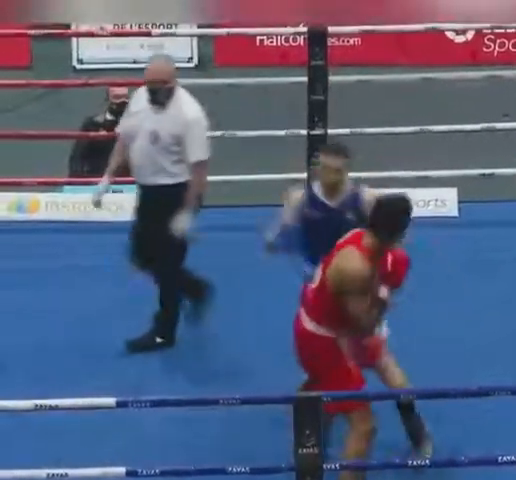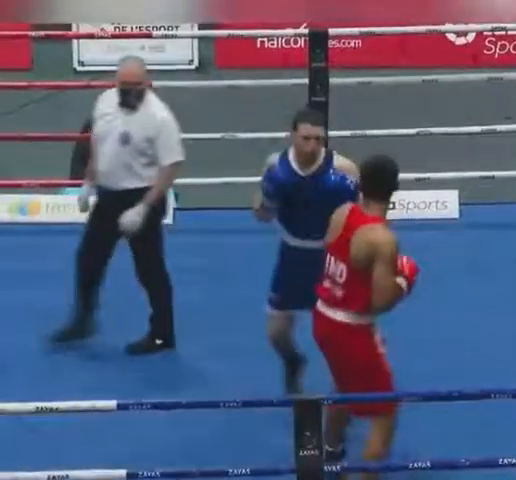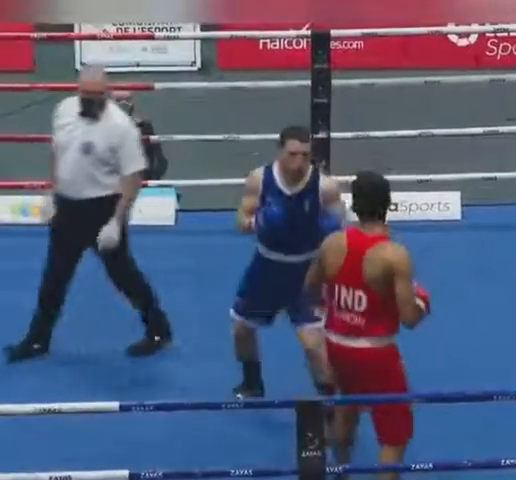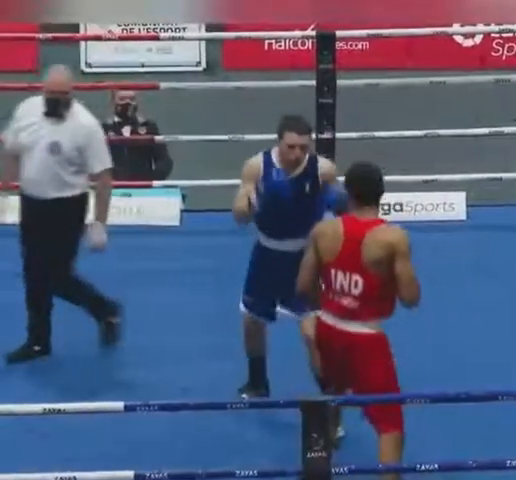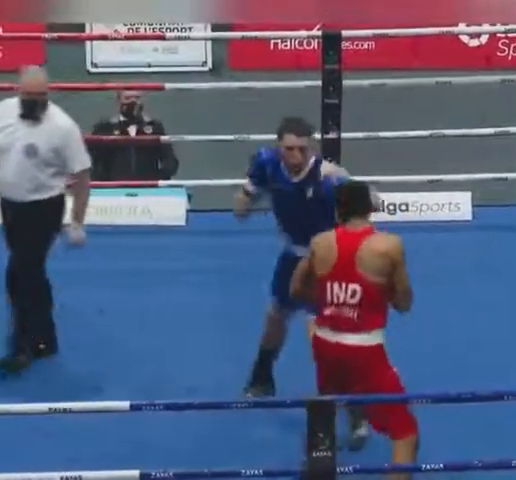
dt=0.2s
person 1, frame 1
left shoulder: (359, 235)
right shoulder: (357, 269)
right elbow: (364, 326)
right wrist: (385, 290)
left hip: (311, 325)
right hip: (322, 339)
left knee: (325, 386)
right knee: (363, 425)
person 1, frame 2
left shoulder: (342, 213)
right shoulder: (382, 239)
right elbow: (380, 302)
right wrist: (403, 282)
left hip: (324, 318)
right hip: (352, 329)
left knee: (348, 391)
right knee: (384, 415)
left ankle: (332, 453)
person 1, frame 3
left shoulder: (331, 243)
right shoulder: (395, 256)
left elbow: (308, 289)
right elbow: (408, 318)
right wrist: (421, 304)
left hip: (336, 345)
right hip: (375, 354)
left knee: (350, 397)
right knee: (395, 438)
person 1, frame 4
left shoulder: (324, 230)
right shoulder: (393, 238)
left elbow: (304, 287)
right elbow: (410, 298)
right wrist: (390, 279)
left hip: (328, 329)
right hip: (366, 338)
left knee: (333, 393)
right knee: (390, 427)
person 1, frame 5
left shoulder: (320, 243)
right shoulder: (389, 245)
left elbow: (296, 290)
right elbow: (403, 304)
left hip: (325, 343)
right hip: (365, 350)
right knee: (406, 434)
person 2, frame 1
left shoulder: (189, 114)
right shoulder: (140, 98)
left elbow: (199, 167)
right elbow: (125, 139)
left wrist: (186, 212)
right wrist: (106, 177)
left hip: (173, 194)
right hip: (149, 191)
left knee: (166, 263)
right knee: (142, 255)
left ankle: (163, 332)
right ankle: (195, 289)
person 2, frame 2
left shoulder: (159, 117)
right shoulder: (105, 100)
left elbow: (170, 169)
left wrist: (142, 209)
right wrist: (88, 185)
left hip: (141, 198)
right hip: (108, 196)
left knee: (149, 269)
right knee: (87, 260)
left ankle: (162, 334)
right ankle: (82, 322)
person 2, frame 3
left shoulder: (121, 126)
right shoulder: (64, 109)
left elbow: (132, 178)
left wrist: (115, 223)
right wrist: (51, 195)
left hip: (103, 208)
right hip: (68, 206)
left knee: (123, 275)
right knee: (54, 276)
left ankle: (158, 329)
right ankle: (37, 339)
person 2, frame 4
left shoulder: (86, 124)
right shoulder: (25, 110)
left elbow: (102, 177)
left wrist: (99, 224)
left hip: (67, 208)
right hip: (32, 205)
left knee: (57, 279)
right knee: (34, 277)
left ankle: (107, 312)
right ankle: (37, 341)
person 2, frame 5
left shoulder: (63, 126)
left elbow: (81, 176)
left wrist: (77, 223)
left hip: (43, 209)
right knee: (30, 275)
right ankle: (42, 341)
person 3, frame 1
left shoulder: (366, 199)
right shoulder: (299, 199)
right elbow: (277, 242)
right wrist: (278, 237)
left knee: (379, 356)
left ankle: (415, 426)
person 3, frame 2
left shoulder: (342, 167)
right shoulder: (276, 164)
right elbow: (262, 215)
left wrist: (351, 199)
right wrist: (268, 198)
right hip: (292, 253)
right knee: (277, 332)
right ankle: (293, 363)
person 3, frame 3
left shoulder: (325, 186)
right shoulder: (258, 179)
left elbow: (340, 226)
right elbow: (242, 221)
left wrist: (334, 230)
right wrist: (256, 224)
left hip: (306, 269)
right hip: (266, 264)
left knee: (313, 343)
right knee: (241, 331)
right ankle: (252, 384)
person 3, frame 4
left shoulder: (324, 169)
right shoulder: (256, 166)
left elbow: (340, 202)
right elbow: (239, 213)
left wrist: (340, 201)
right wrist: (259, 197)
left hip: (305, 257)
right hip: (267, 255)
right knee: (252, 323)
right ankle: (257, 383)
person 3, frame 5
left shoulder: (328, 173)
right shoulder: (271, 168)
right elbow: (240, 211)
right wrist: (254, 181)
right hip: (294, 253)
right knee: (275, 316)
left ankle: (357, 414)
right ankle: (262, 380)
